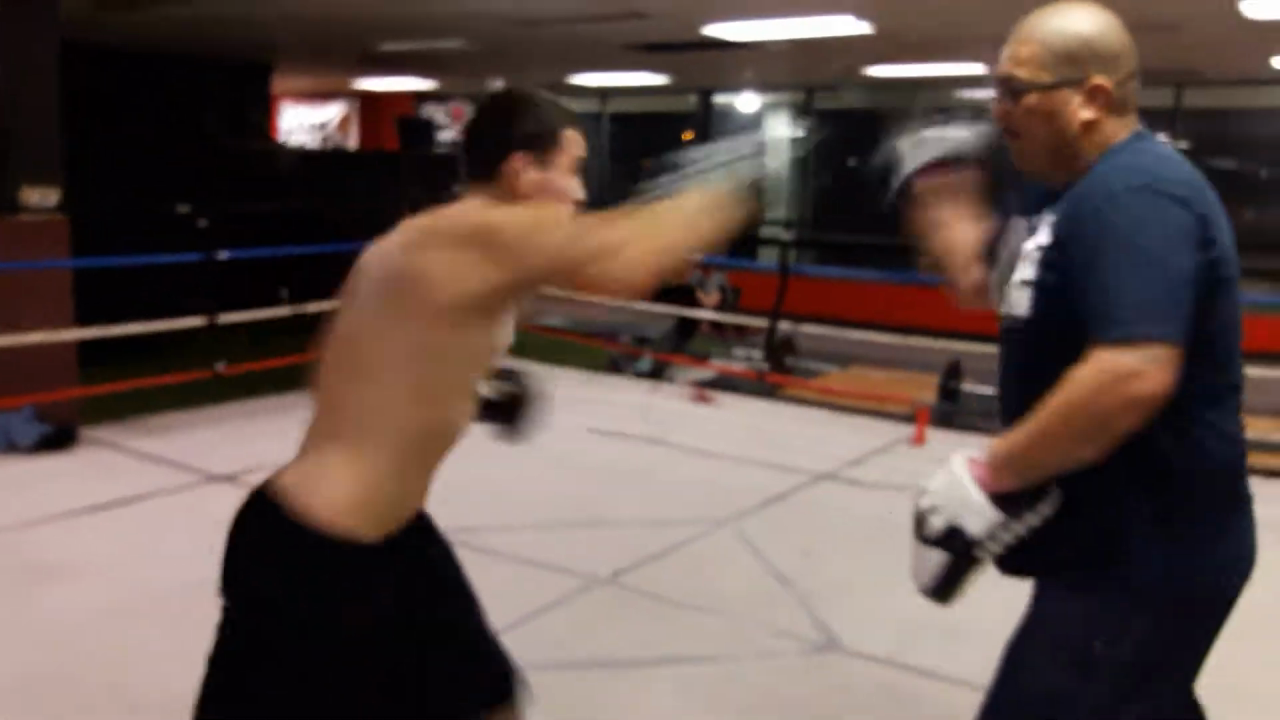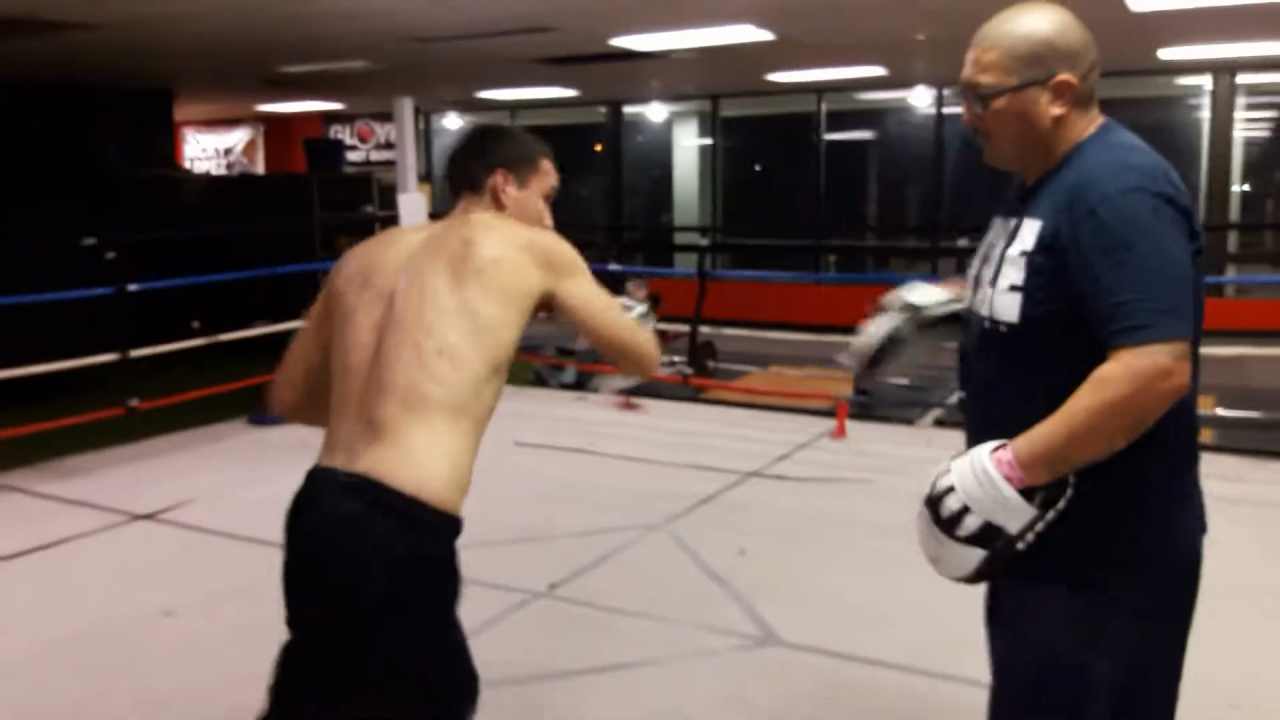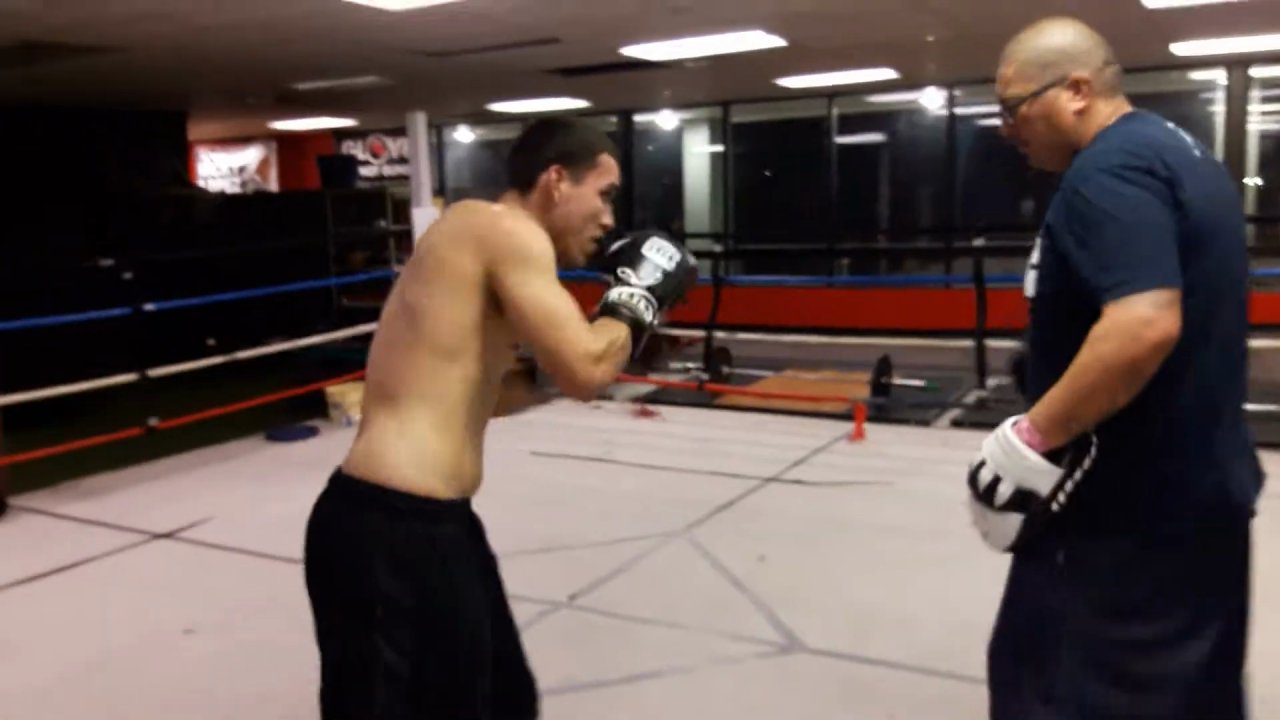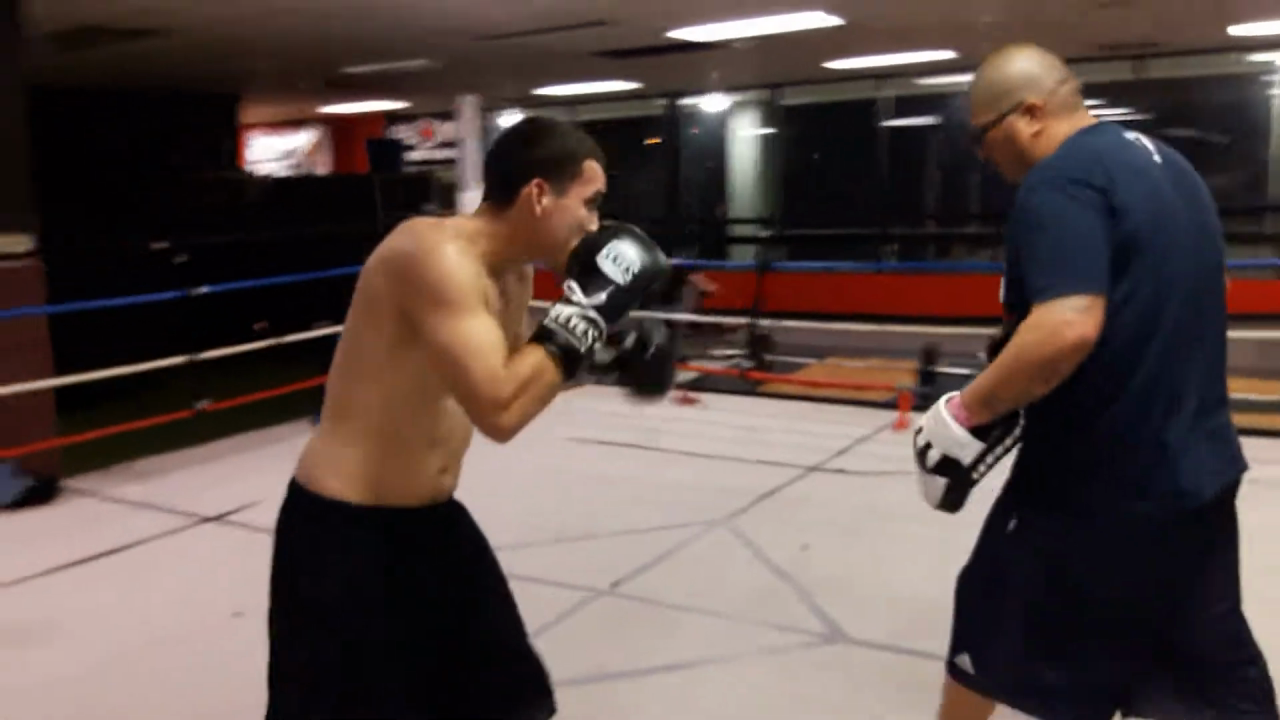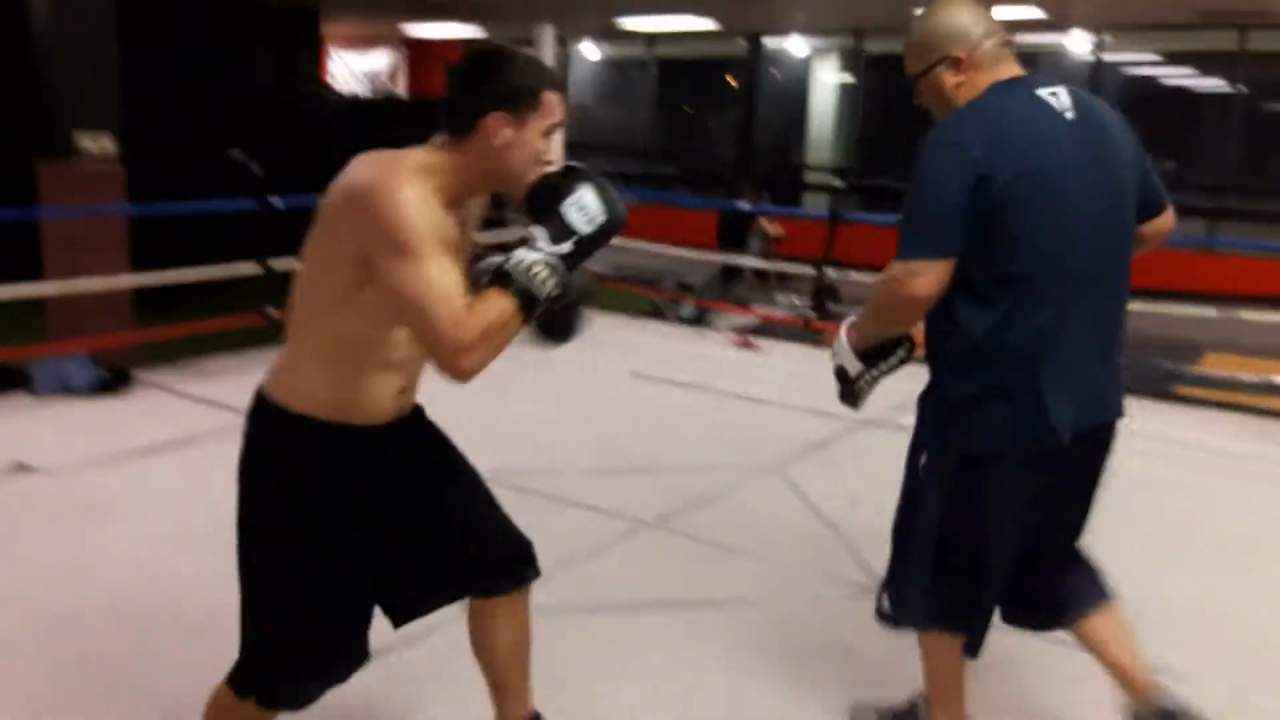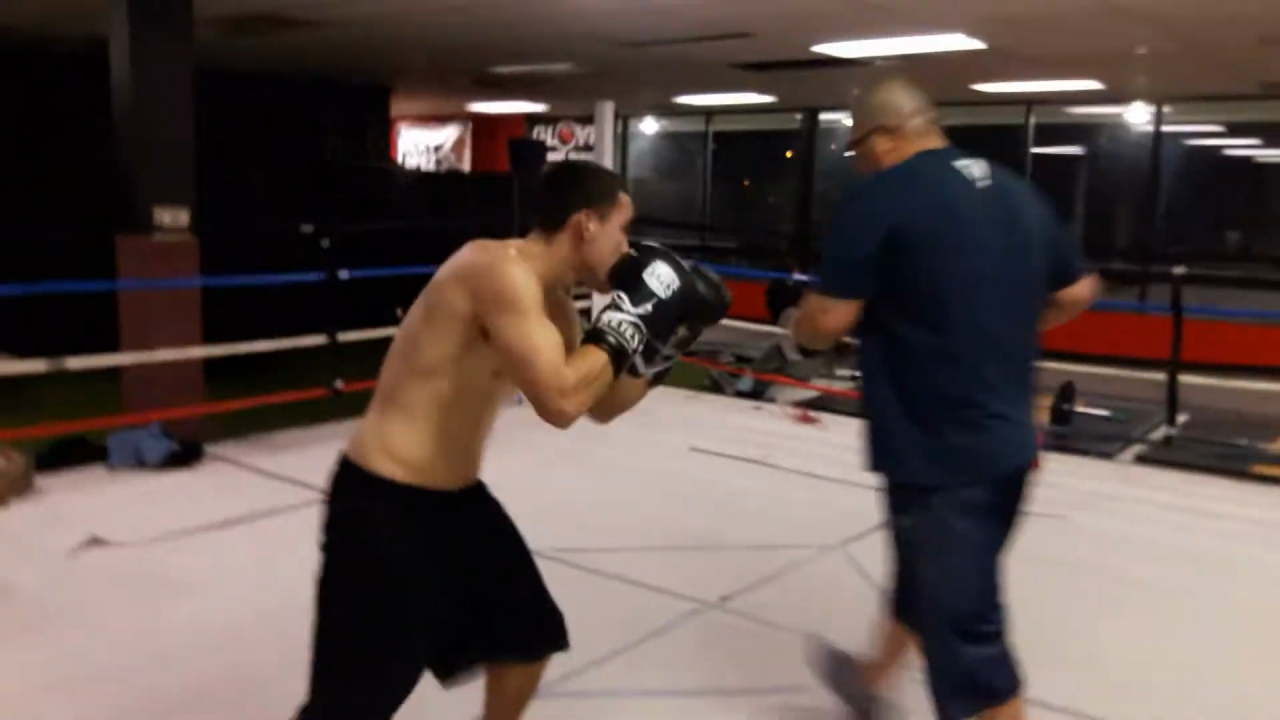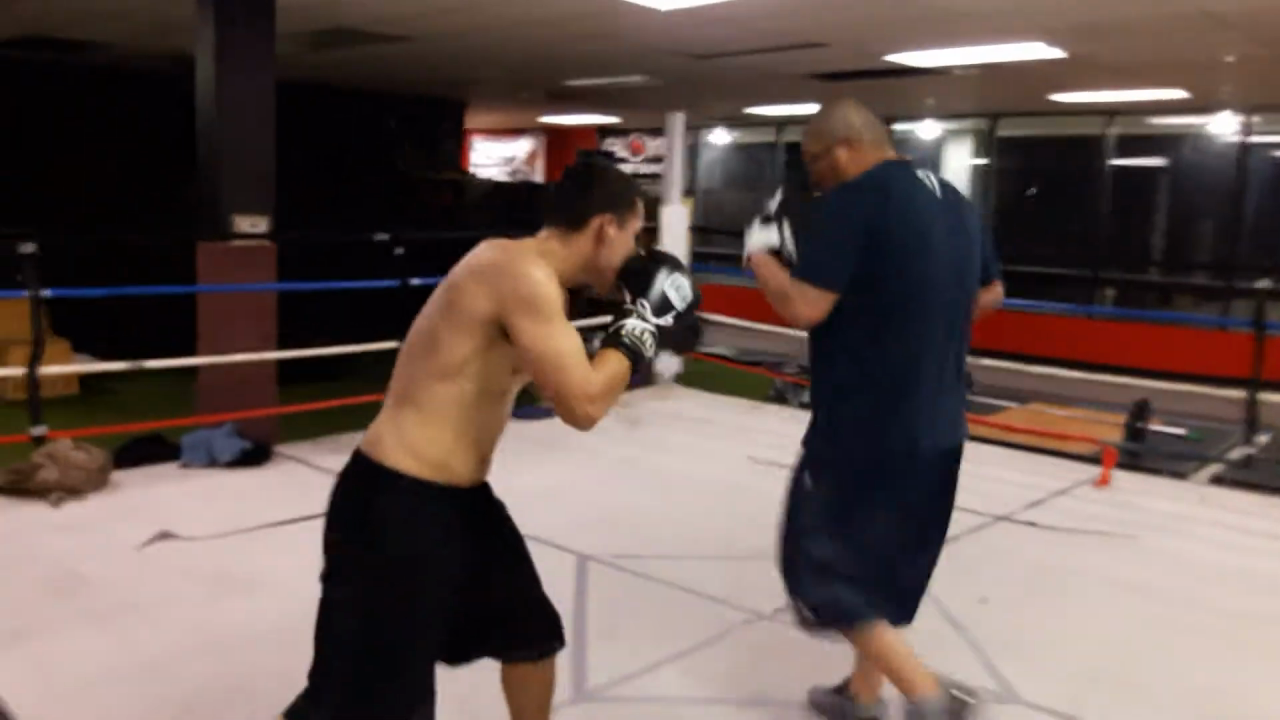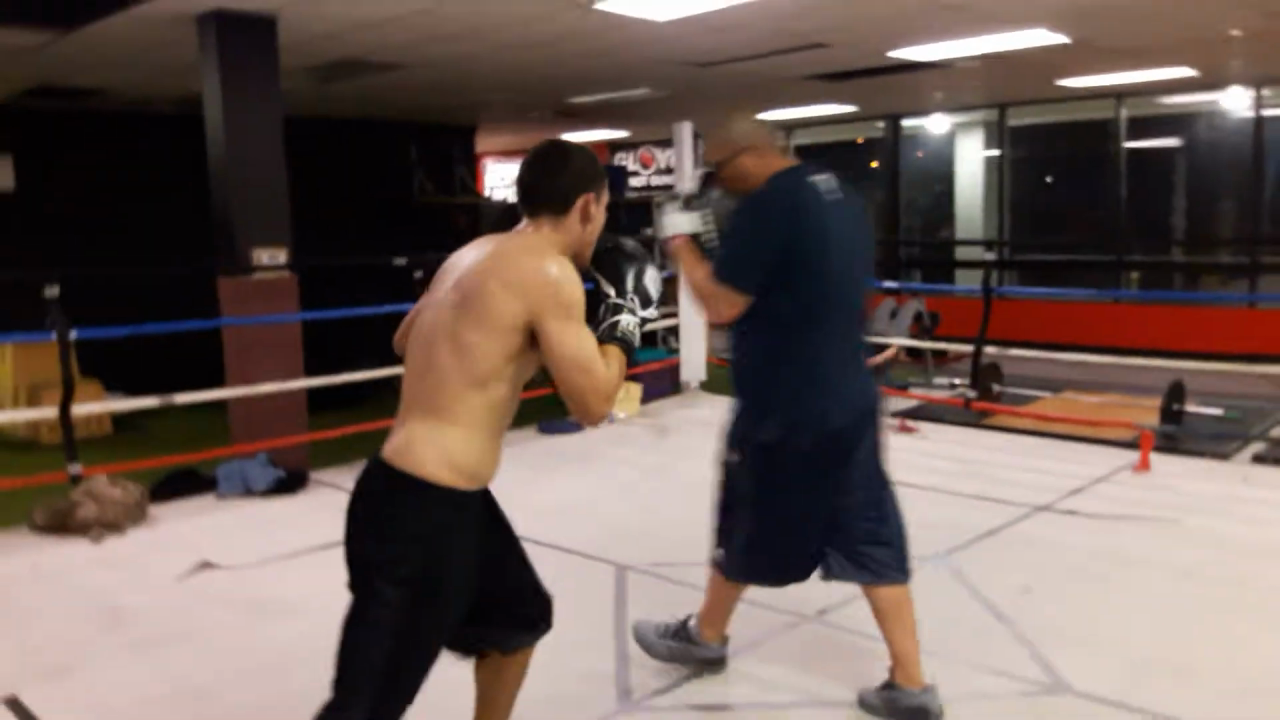
dt=0.3s
person 1, frame 1
left shoulder: (1135, 198)
right shoulder: (1070, 190)
left elbow: (1132, 376)
right elbow: (988, 286)
left wrist: (987, 475)
right wrist: (947, 204)
left hip: (1143, 553)
person 1, frame 2
left shoulder: (1111, 194)
right shoulder: (1053, 180)
left elbow: (1153, 369)
left wrist: (1010, 468)
right wrist: (962, 295)
left hip: (1104, 537)
right hip: (1067, 520)
person 1, frame 3
left shoulder: (1106, 174)
right shoulder: (1178, 152)
left elbow: (1145, 325)
left wrist: (1032, 439)
right wrist: (1061, 326)
left hip: (1132, 498)
right hip: (1202, 479)
person 1, frame 4
left shoulder: (1059, 184)
right shoulder: (1169, 166)
left elbow: (1067, 326)
left wrist: (968, 411)
left hip: (1097, 475)
right hip: (1197, 464)
left knee: (997, 613)
right knee: (1215, 657)
person 1, frame 5
left shoulder: (959, 139)
right shoulder: (1101, 119)
left elbow: (918, 284)
right elbow: (1157, 225)
left wrist: (858, 338)
left hip: (990, 407)
right hip: (1086, 401)
left knee: (937, 566)
right knee: (1041, 558)
person 1, frame 6
left shoulder: (879, 198)
right shoulder: (1016, 192)
left elbow: (831, 317)
right elbow: (1079, 293)
left wrist: (797, 324)
left hip: (936, 447)
right hip: (1008, 438)
left knee: (961, 620)
right knee: (925, 574)
person 1, frame 7
left shoulder: (852, 203)
right shoulder: (952, 201)
left elbow: (805, 305)
right elbow: (985, 295)
left wrist: (761, 255)
left hip: (866, 428)
right hip: (938, 424)
left knee: (822, 568)
right knee: (883, 567)
person 1, frame 8
left shoulder: (764, 208)
right shoulder: (840, 198)
left elbow: (721, 305)
left wrist: (683, 246)
left hip: (781, 409)
right hip: (849, 400)
left knee: (747, 529)
right knee: (870, 536)
left ankle: (705, 637)
person 2, frame 1
left shoulder: (429, 245)
right shoulder: (472, 239)
right elbow: (631, 259)
left wrist: (472, 393)
right wrist: (736, 187)
left hip: (397, 543)
right hip: (305, 560)
person 2, frame 2
left shoulder: (365, 256)
right shoulder: (530, 248)
left elbow: (289, 400)
right elbow: (641, 355)
right wrist: (620, 314)
left hip: (335, 512)
right hip: (391, 534)
person 2, frame 3
left shoulder: (473, 245)
right shoulder: (501, 229)
right elbow: (585, 372)
left wrist: (544, 374)
right wrist: (639, 290)
left hip: (427, 523)
right hip: (389, 533)
person 2, frame 4
left shoulder: (506, 272)
right shoulder: (437, 255)
left elbow: (507, 376)
right elbow: (500, 409)
left wrist: (609, 348)
right wrist: (589, 303)
left hip: (432, 524)
right hip: (344, 539)
person 2, frame 5
left shoulder: (461, 194)
right shoulder: (393, 190)
right elbow: (460, 351)
left wrist: (511, 289)
right wrist: (547, 249)
left hip: (397, 429)
right hip: (306, 448)
left knee: (502, 566)
person 2, frame 6
left shoulder: (545, 293)
right shoulder: (501, 271)
left elbow: (598, 400)
right elbow: (559, 402)
left wrist: (666, 336)
right wrist: (630, 314)
left hip: (454, 498)
right hip: (385, 508)
left knee: (532, 634)
person 2, frame 7
left shoulder: (530, 274)
right shoulder: (520, 273)
left elbow: (573, 388)
right elbow: (582, 404)
left wrist: (643, 336)
right wrist: (639, 323)
left hip: (460, 497)
right hip: (392, 505)
left knee: (533, 632)
person 2, frame 8
left shoulder: (477, 255)
right shoulder: (546, 272)
left elbow: (406, 342)
right elbow: (591, 403)
right wrist: (623, 318)
left hip: (448, 496)
right hip: (417, 507)
left knee: (519, 615)
